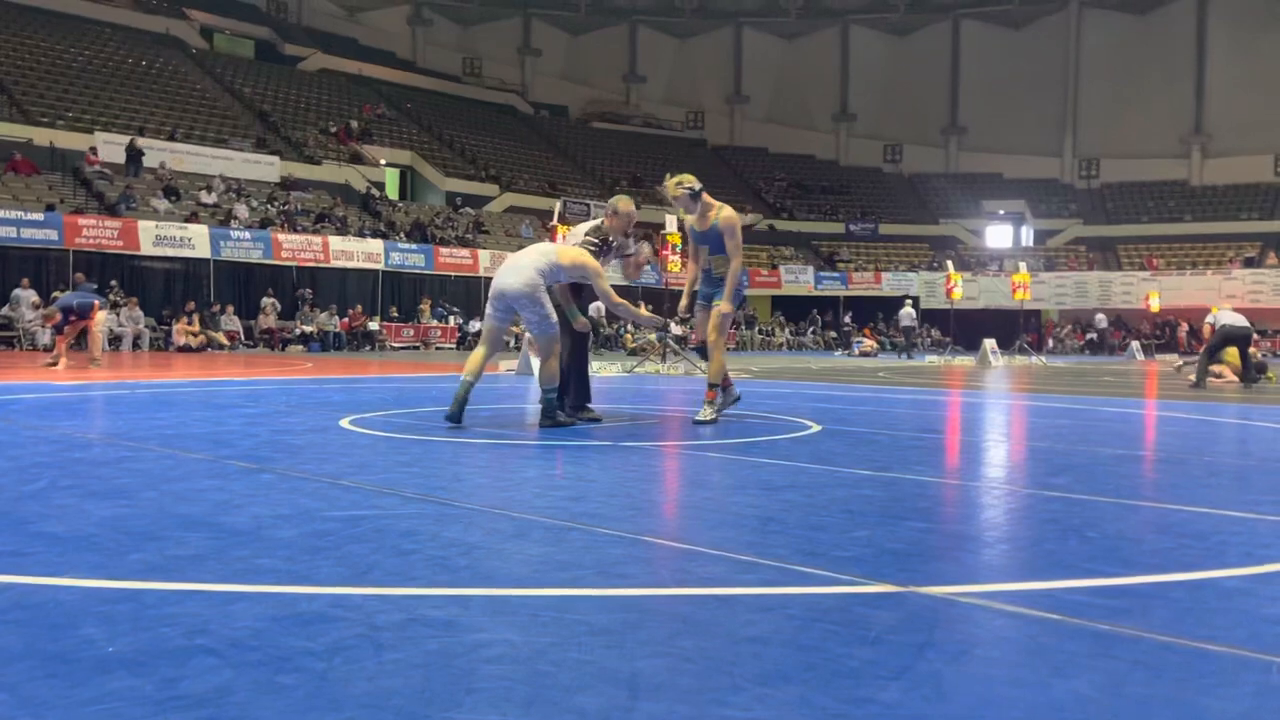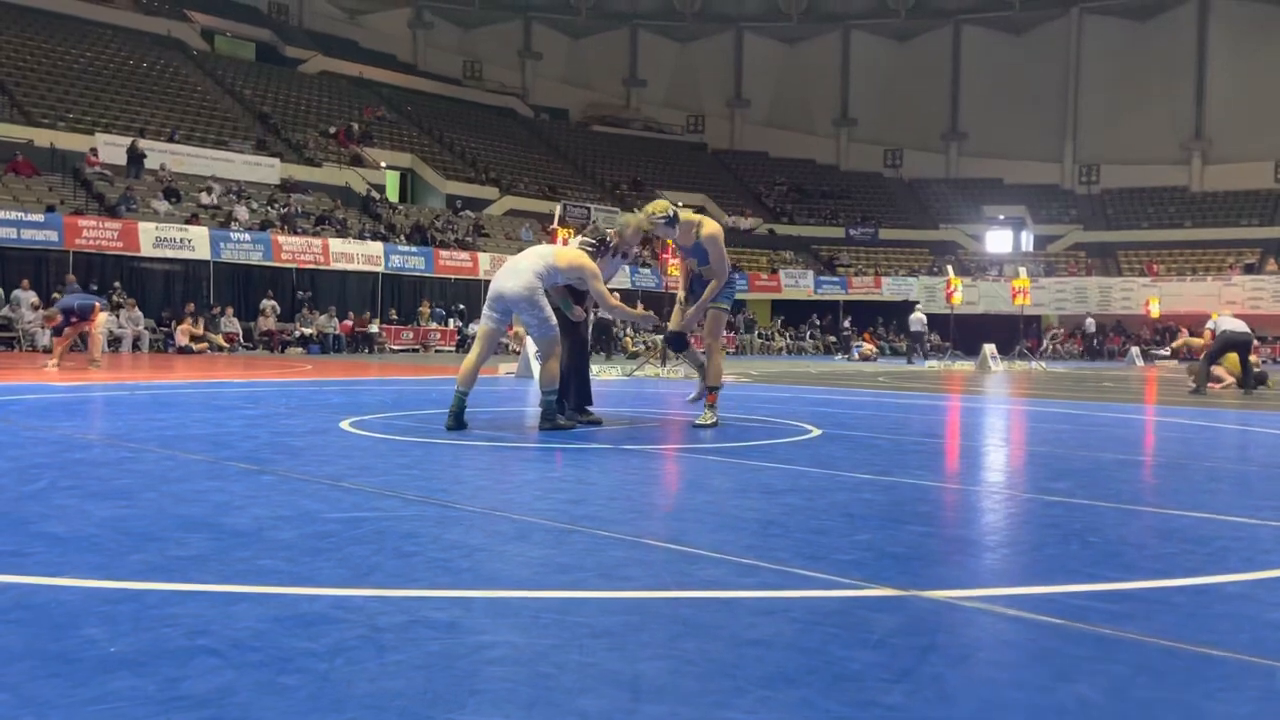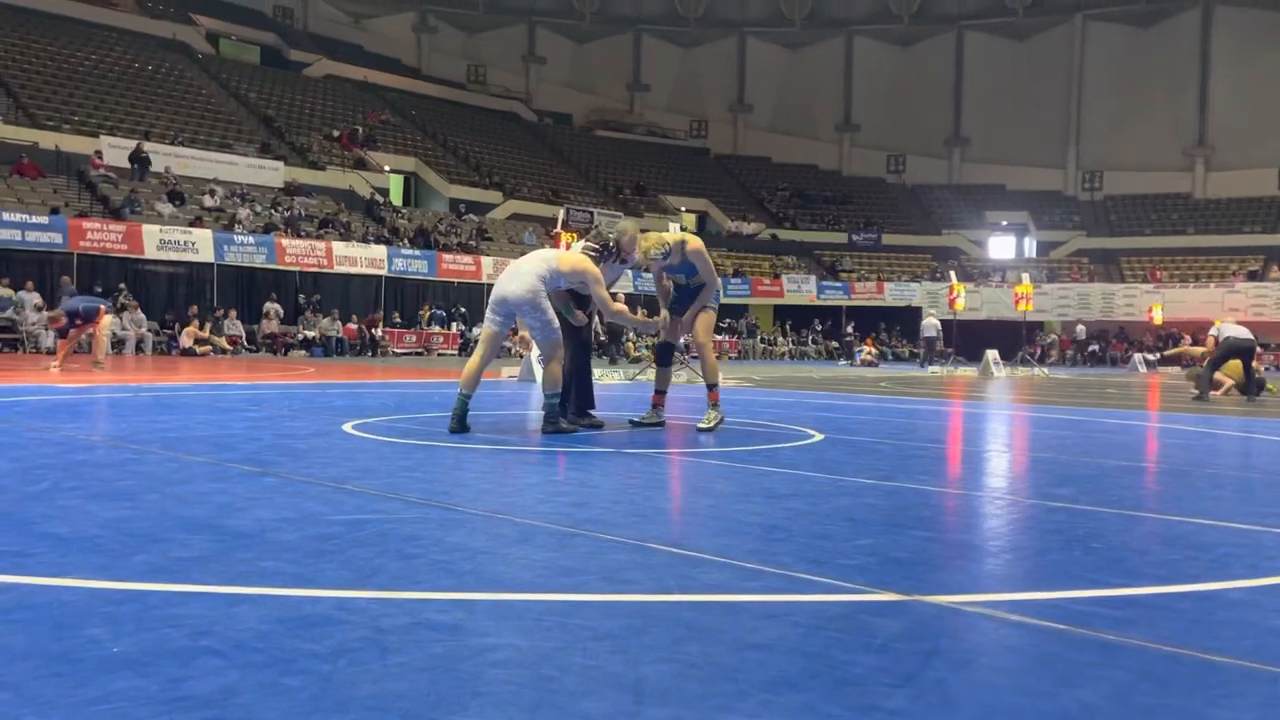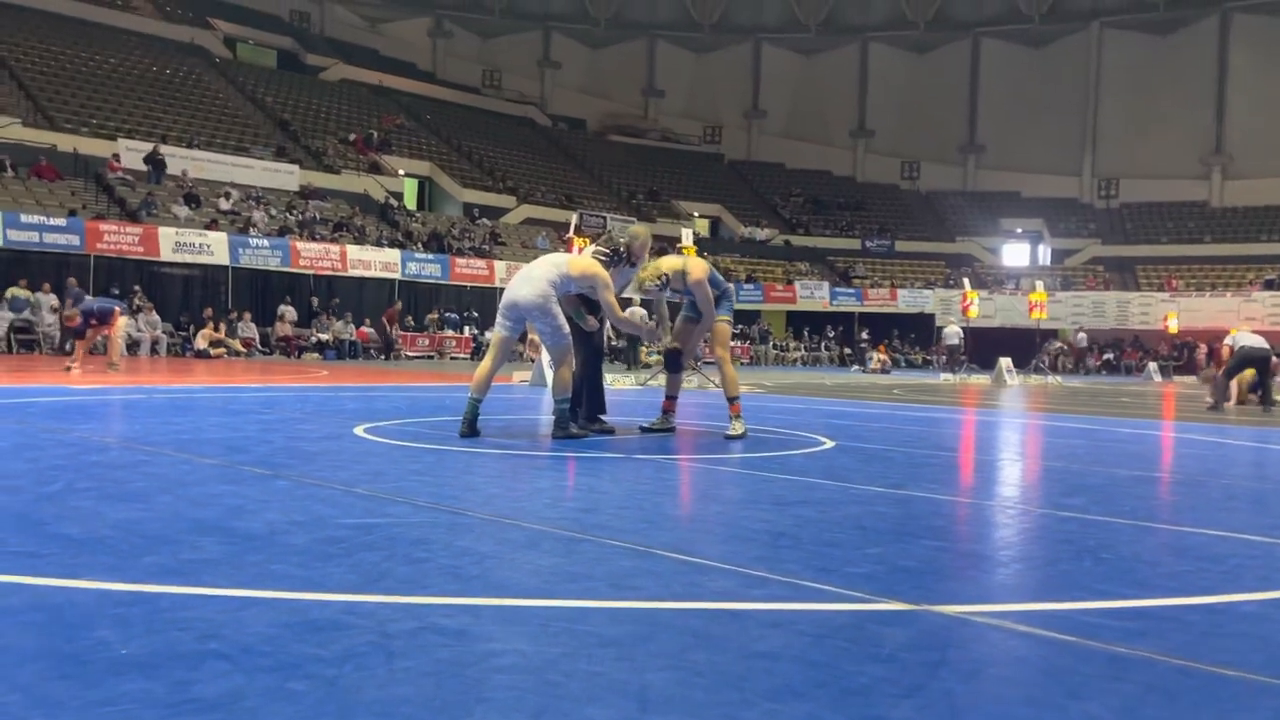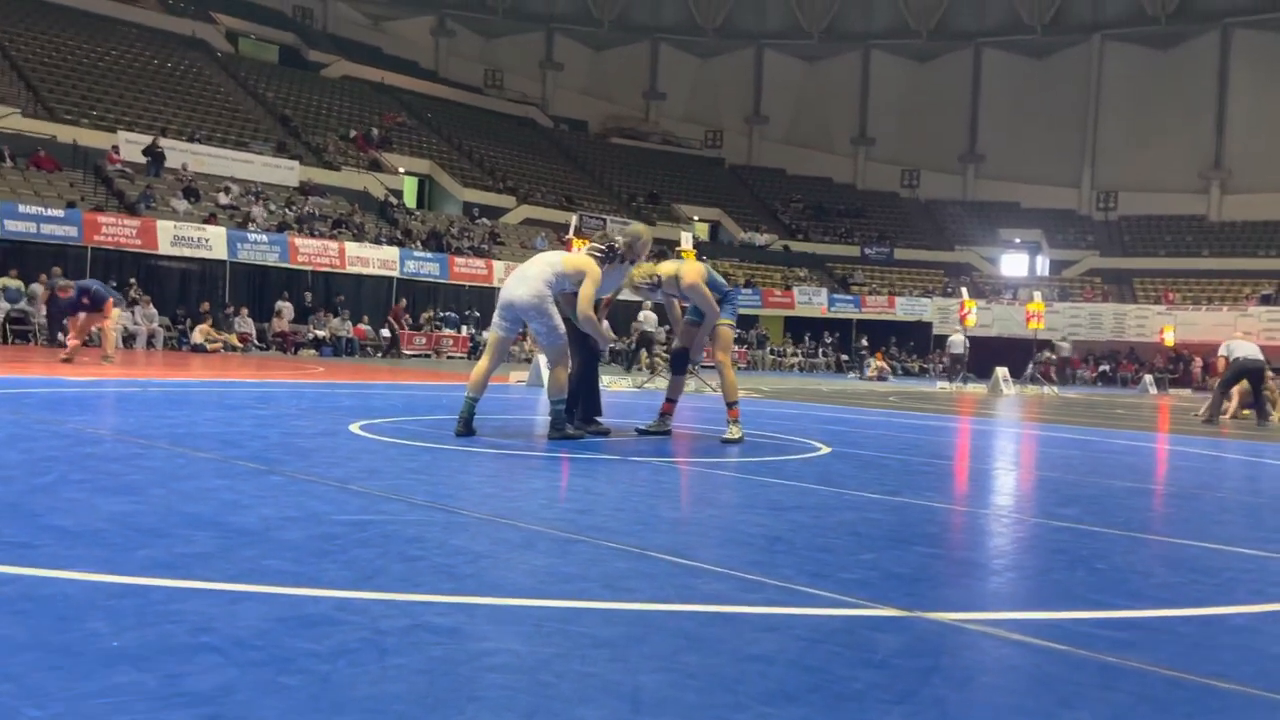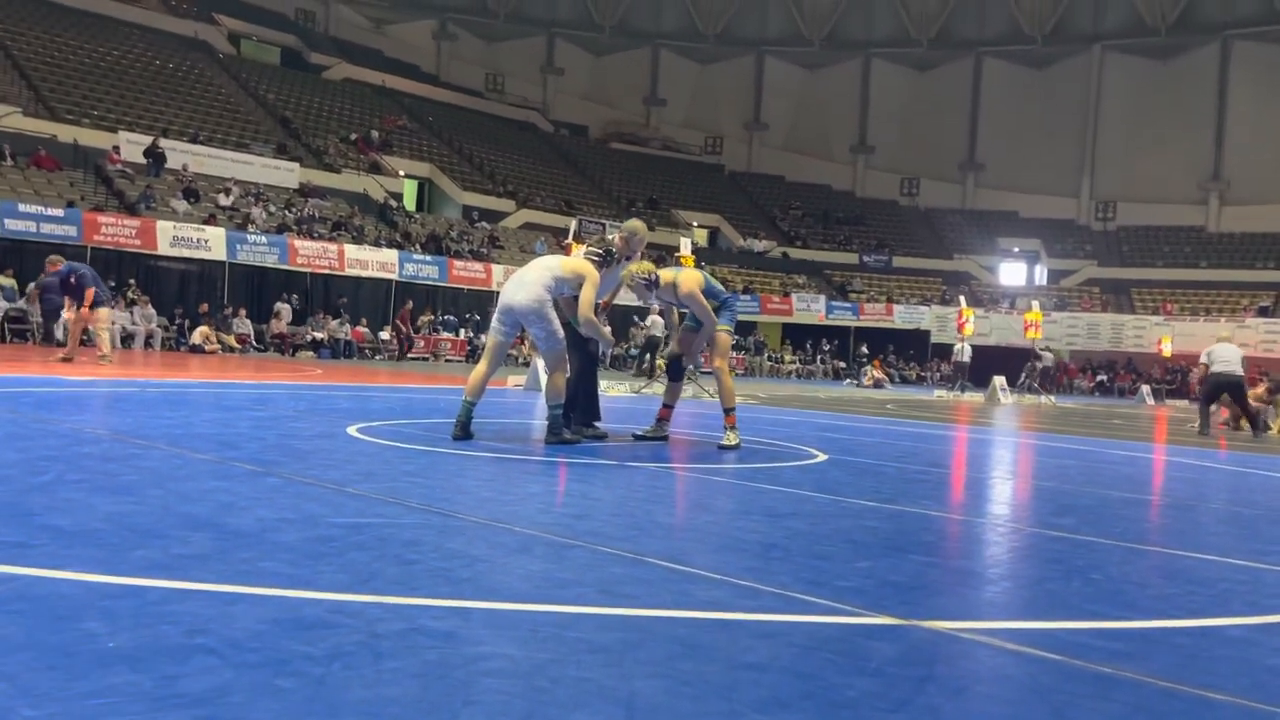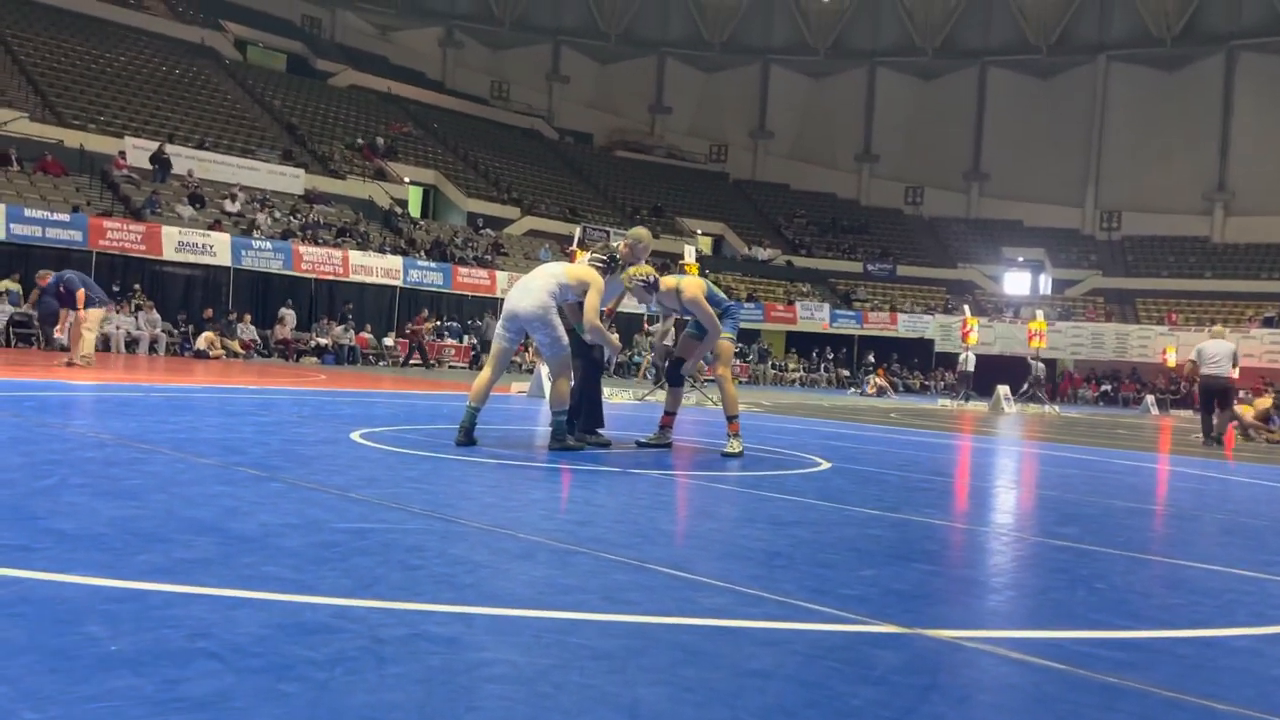
dt=0.4s
person 1, frame 1
left shoulder: (623, 239)
right shoulder: (583, 236)
left elbow: (631, 275)
left wrist: (639, 261)
right wrist: (573, 315)
left hip: (580, 287)
right hip: (558, 285)
left knee: (578, 341)
right knee: (575, 340)
left ankle: (557, 398)
right ankle: (576, 404)
person 1, frame 2
left shoulder: (626, 252)
right shoulder: (587, 244)
left wrist: (588, 300)
right wrist: (569, 307)
left hip: (581, 292)
right hip: (560, 290)
left knee: (577, 346)
right knee: (575, 345)
left ankle: (558, 401)
right ankle: (576, 406)
person 1, frame 3
left shoulder: (629, 257)
right shoulder: (587, 250)
left wrist: (592, 303)
right wrist: (571, 312)
left hip: (585, 297)
right hip: (563, 295)
left knee: (583, 349)
right knee: (577, 349)
left ankle: (560, 404)
right ankle: (578, 410)
person 1, frame 4
left shoulder: (640, 259)
right shoulder: (597, 255)
left wrist: (604, 309)
left hip: (595, 302)
right hip: (574, 299)
left knee: (595, 354)
right knee: (589, 354)
left ankle: (571, 409)
right ankle: (589, 415)
person 1, frame 5
left shoulder: (636, 258)
right shoulder: (598, 252)
left wrist: (604, 307)
right wrist: (580, 321)
left knee: (590, 355)
right knee: (585, 355)
left ankle: (567, 410)
right ankle: (585, 416)
person 1, frame 6
left shoulder: (632, 257)
right shoulder: (593, 252)
left wrist: (603, 311)
right hip: (568, 303)
left knee: (588, 359)
right knee: (583, 359)
left ankle: (566, 415)
right ankle: (583, 421)
person 1, frame 7
left shoulder: (636, 264)
right shoulder: (599, 258)
left wrist: (608, 316)
left knee: (595, 366)
right knee: (588, 365)
left ankle: (570, 421)
right ankle: (586, 427)
person 2, frame 1
left shoulder: (726, 217)
right shoulder: (690, 222)
left elbow: (737, 260)
left wrist: (727, 299)
right wrist: (686, 296)
left hip: (728, 283)
right hip: (706, 285)
left knee: (714, 341)
right knee: (701, 346)
left ankle: (711, 405)
right ankle: (729, 391)
person 2, frame 2
left shoulder: (709, 232)
right shoulder: (675, 231)
left elbow: (722, 274)
left wrist: (699, 307)
right wrist: (681, 288)
left hip: (720, 285)
right hip: (695, 283)
left knee: (711, 344)
right knee: (674, 336)
left ankle: (711, 409)
right ankle: (705, 375)
person 2, frame 3
left shoulder: (692, 247)
right shoulder: (649, 249)
left elbow: (713, 282)
left wrist: (690, 315)
right wrist: (664, 310)
left hip: (704, 289)
right hip: (680, 291)
left knee: (702, 344)
right knee: (663, 348)
left ankle: (714, 409)
right ankle: (656, 411)
person 2, frame 4
left shoulder: (694, 276)
right shoulder: (656, 272)
left elbow: (709, 315)
right elbow: (659, 304)
left wrist: (692, 348)
left hip: (719, 300)
right hip: (694, 301)
left knee: (720, 356)
right knee: (673, 352)
left ankle: (737, 419)
right ankle: (667, 417)
person 2, frame 5
left shoulder: (687, 281)
right shoulder: (657, 278)
left elbow: (713, 312)
right elbow: (670, 303)
left wrist: (698, 343)
right wrist: (680, 335)
left hip: (723, 302)
right hip: (700, 303)
left knee: (721, 360)
right knee: (678, 357)
left ankle: (734, 424)
right ankle: (664, 419)
person 2, frame 6
left shoulder: (684, 288)
right shoulder: (657, 286)
left elbow: (711, 322)
right elbow: (669, 308)
left wrist: (693, 352)
right wrist: (675, 344)
left hip: (722, 308)
right hip: (699, 310)
left knee: (718, 366)
right knee: (674, 363)
left ankle: (732, 430)
right ankle: (661, 425)
person 2, frame 7
left shoulder: (688, 293)
right shoulder: (658, 294)
left elbow: (716, 328)
right elbow: (667, 315)
left wrist: (694, 359)
left hip: (724, 316)
right hip: (701, 318)
left knee: (721, 373)
right knee: (674, 370)
left ankle: (735, 438)
right ankle: (664, 432)
person 3, frame 1
left shoulder: (561, 250)
right shoulder: (590, 263)
right elbow: (615, 304)
right wrist: (642, 317)
left hip: (501, 279)
right hip: (525, 285)
left knee: (487, 347)
right knee: (551, 350)
left ankle: (458, 402)
right ankle: (549, 413)
person 3, frame 2
left shoulder: (558, 252)
right shoulder: (586, 263)
right elbow: (610, 306)
right wrist: (638, 316)
left hip: (500, 281)
right hip: (524, 288)
left knee: (480, 351)
right knee: (552, 352)
left ankle: (455, 413)
right ankle: (549, 416)
person 3, frame 3
left shoulder: (562, 256)
right shoulder: (589, 268)
right elbow: (611, 312)
right wrist: (640, 323)
left hip: (503, 285)
right hip: (527, 291)
left knee: (482, 354)
right knee: (554, 356)
left ankle: (458, 416)
right ankle: (552, 419)
person 3, frame 4
left shoulder: (572, 260)
right shoulder: (599, 273)
right elbow: (617, 318)
right wrist: (645, 330)
left hip: (513, 289)
right hip: (537, 296)
left knee: (493, 357)
right knee: (563, 361)
left ankle: (469, 421)
right ankle: (561, 424)
person 3, frame 5
left shoulder: (565, 257)
right shoulder: (593, 269)
right elbow: (584, 315)
right wrist: (602, 337)
left hip: (509, 288)
right hip: (534, 295)
left knee: (490, 358)
right knee: (560, 361)
left ankle: (465, 419)
right ankle: (558, 425)
person 3, frame 6
left shoulder: (564, 262)
right shoulder: (592, 273)
right elbow: (586, 318)
right wrist: (605, 338)
left hip: (509, 294)
right hip: (533, 300)
left knee: (488, 363)
right knee: (558, 366)
left ankle: (462, 424)
right ankle: (555, 429)
person 3, frame 7
left shoulder: (567, 268)
right shoulder: (596, 280)
right elbow: (591, 324)
right wrist: (612, 345)
left hip: (513, 299)
right hip: (537, 306)
left knee: (492, 369)
right knee: (562, 372)
left ankle: (465, 429)
right ankle: (559, 436)
